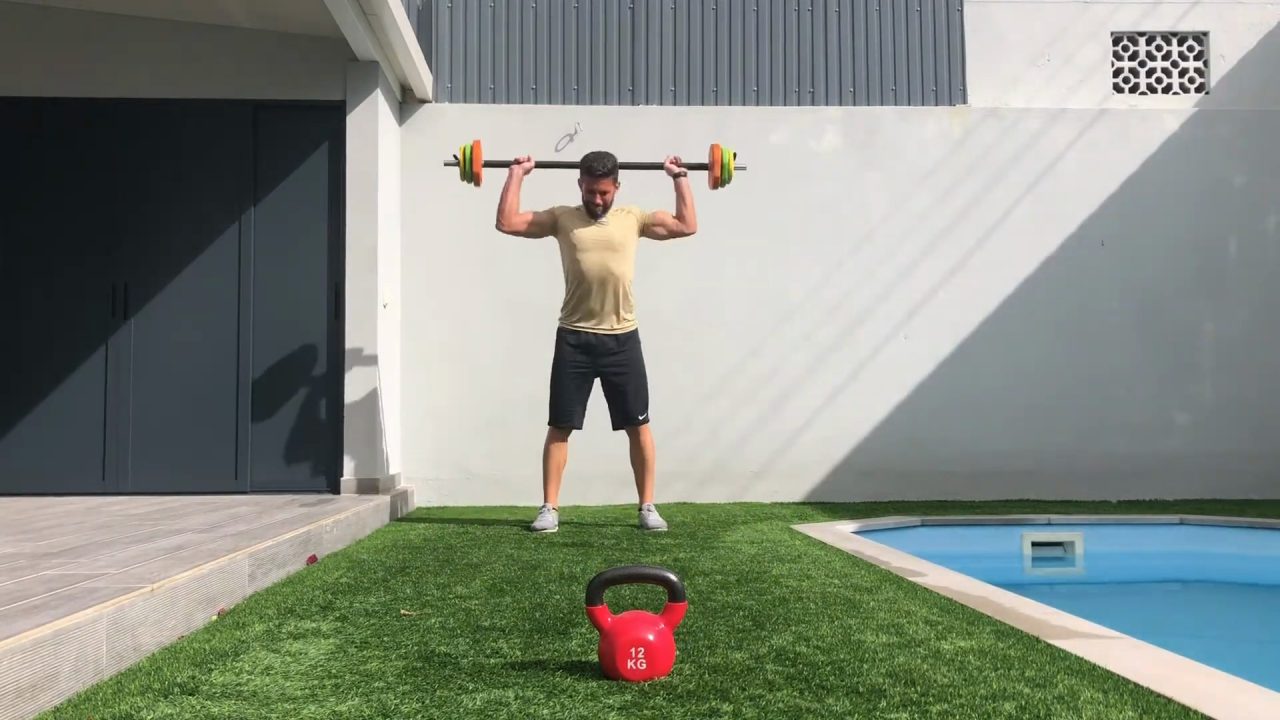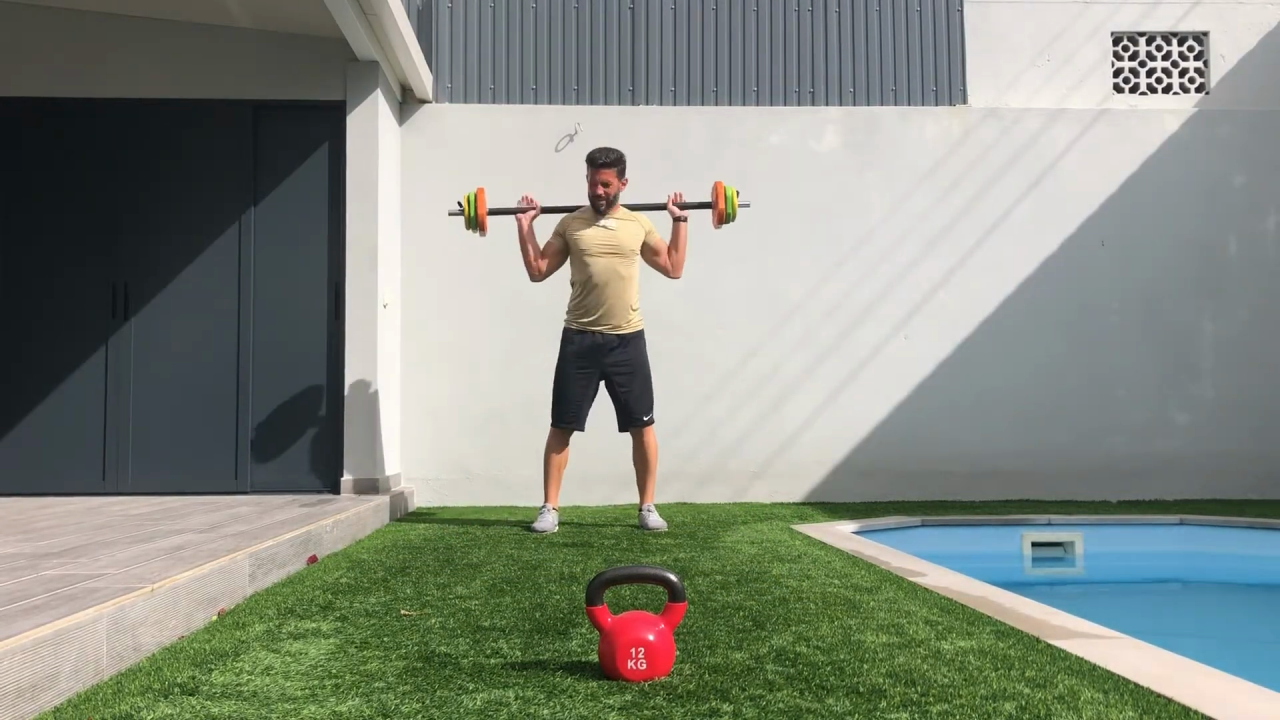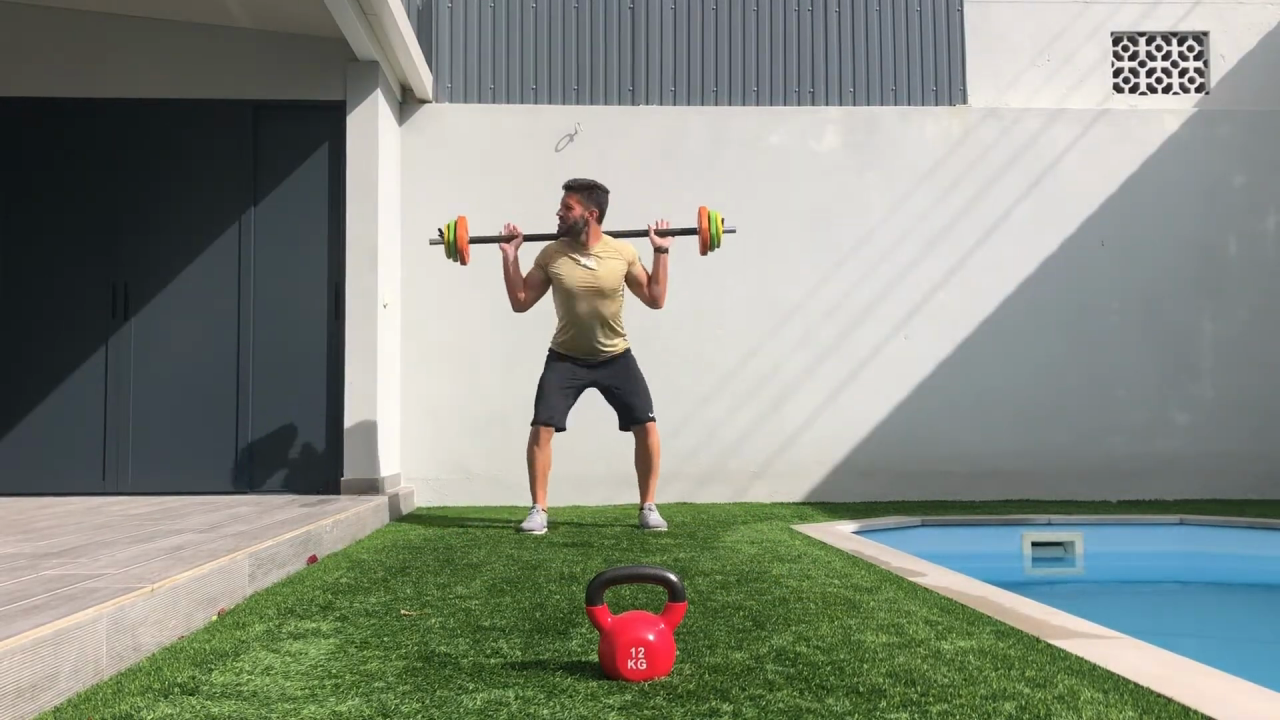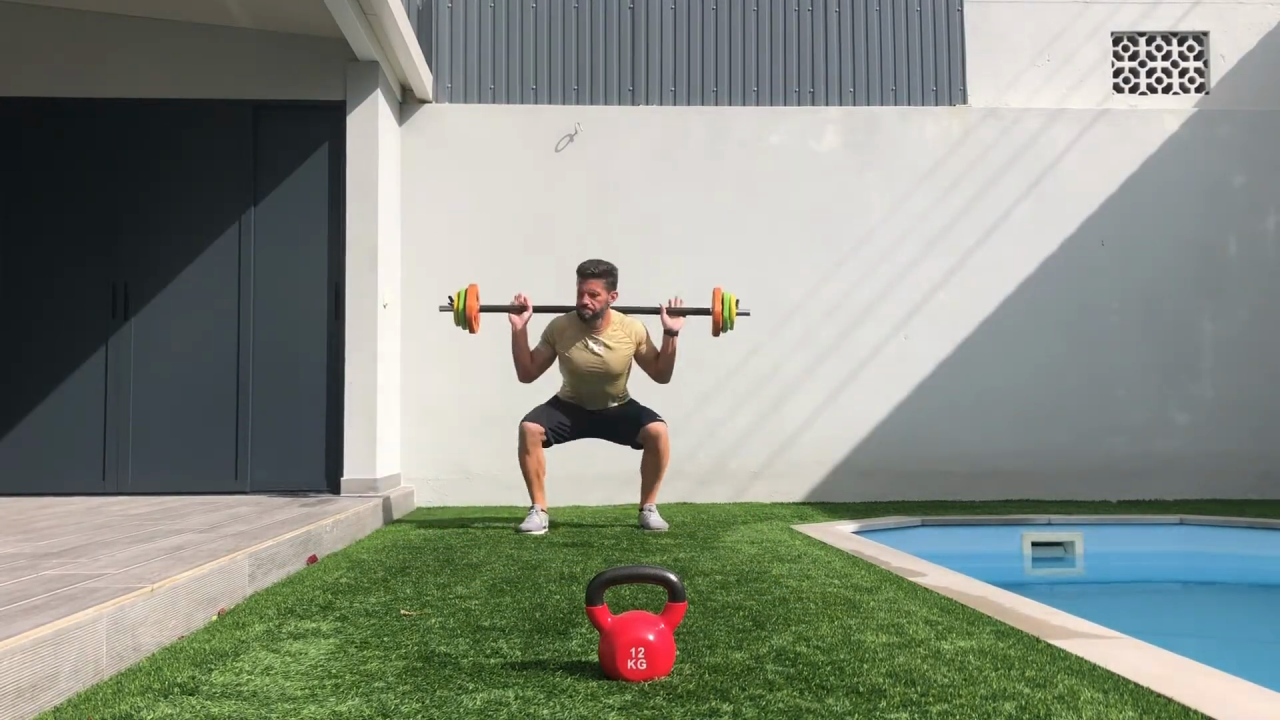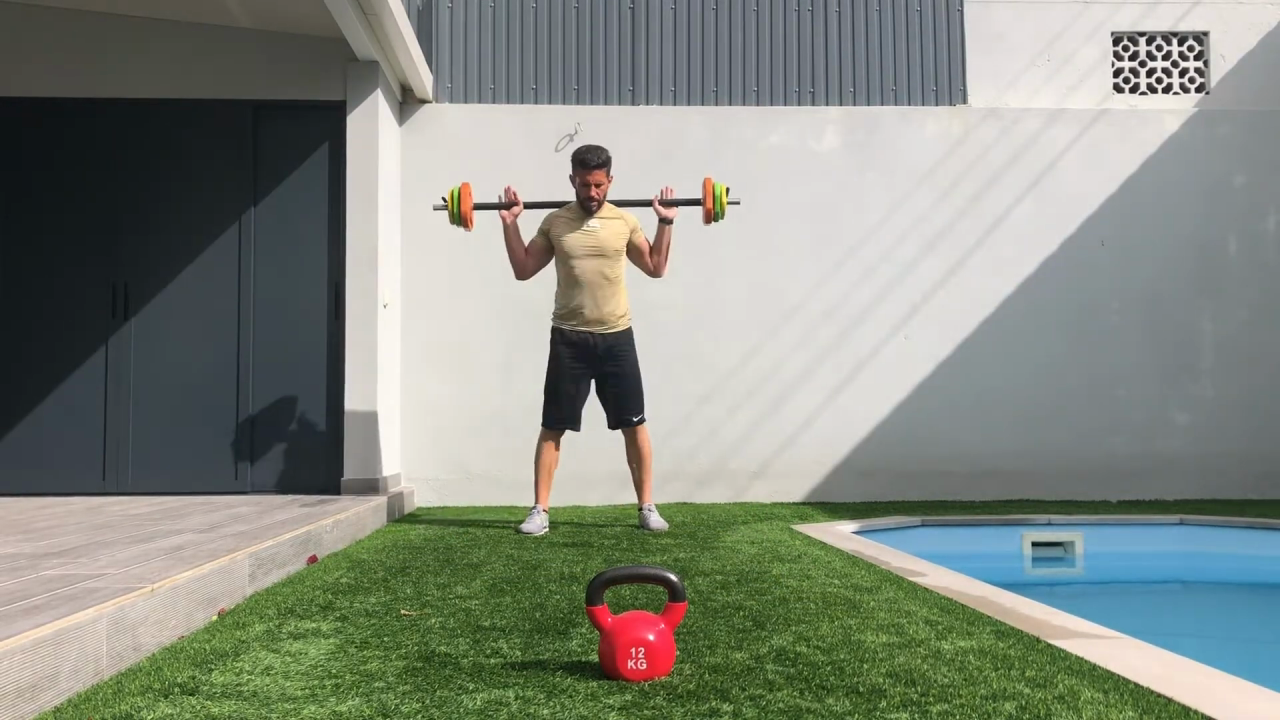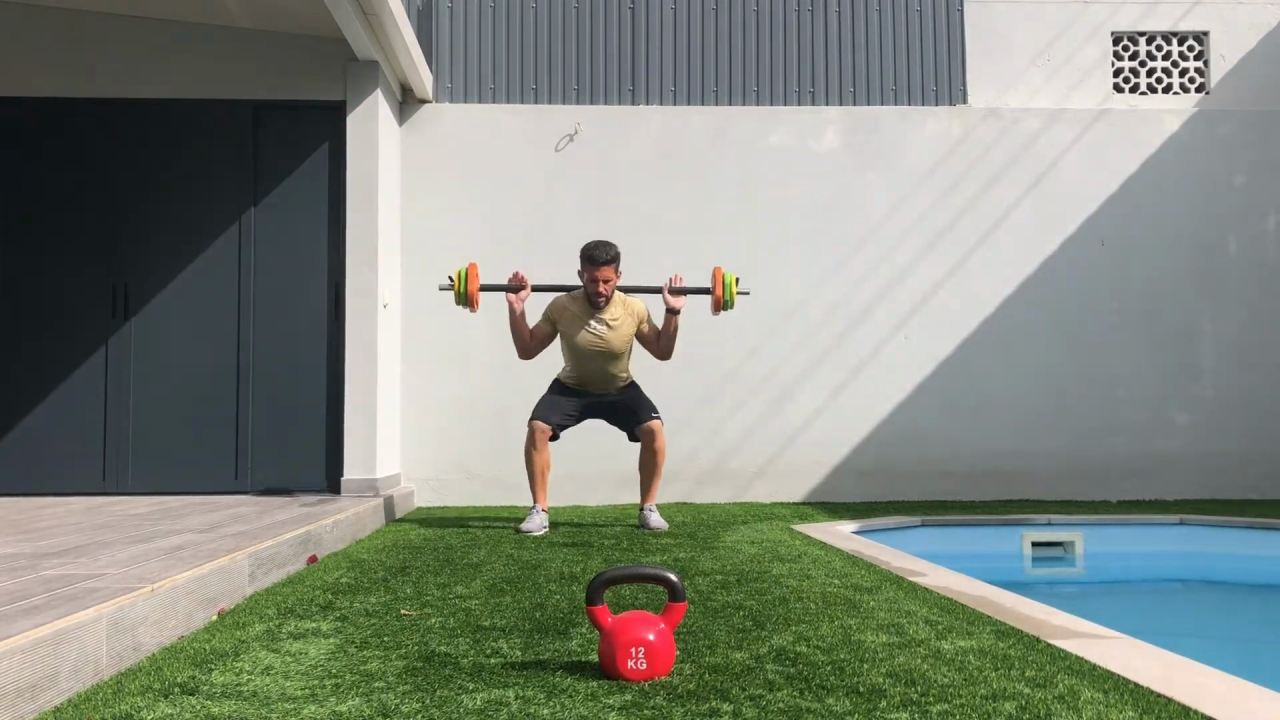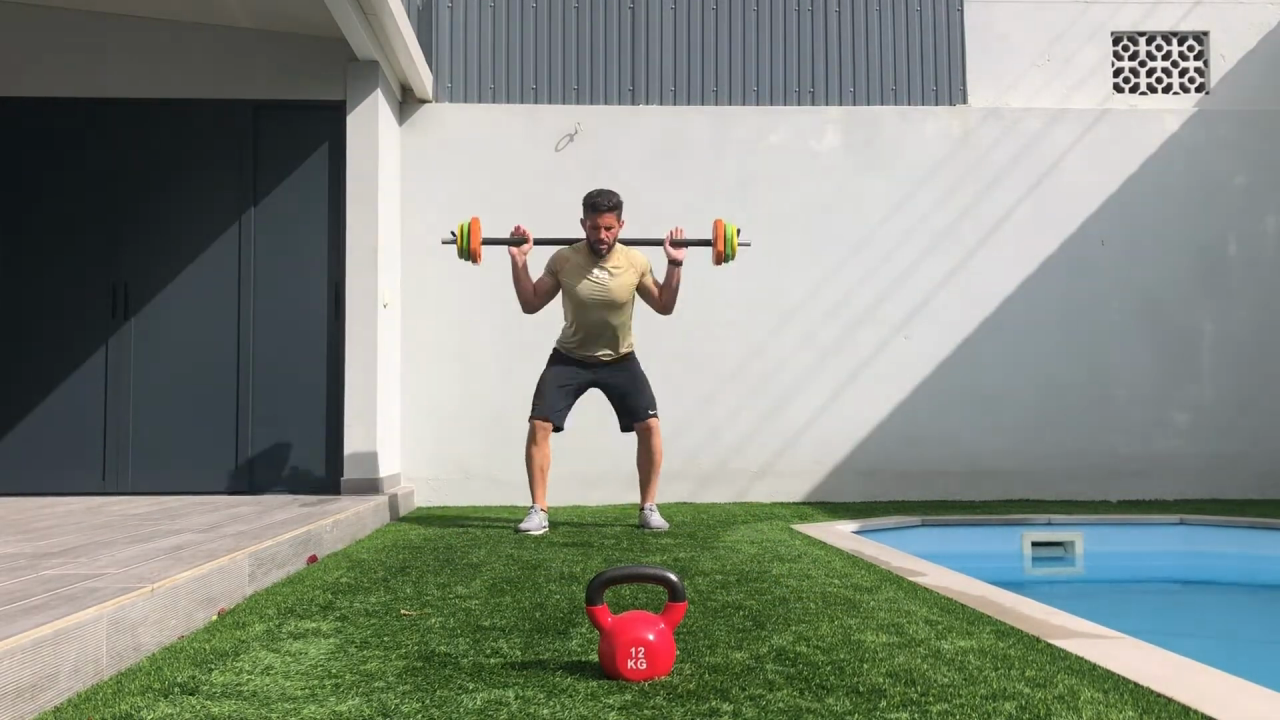
dt=0.3s
person 1, frame 1
left shoulder: (632, 217)
right shoulder: (562, 217)
left elbow: (687, 226)
right elbow: (506, 223)
left wrist: (679, 178)
right wrist: (516, 175)
left hip: (622, 338)
right hip: (574, 339)
left knee: (638, 425)
right knee: (560, 426)
left ankle: (647, 507)
right ankle: (549, 508)
person 1, frame 2
left shoulder: (640, 224)
right shoulder: (570, 224)
left elbow: (674, 268)
right elbow: (537, 271)
left wrist: (679, 220)
right wrist: (525, 224)
left hip: (627, 339)
right hip: (579, 339)
left knee: (642, 426)
right knee: (561, 427)
left ankle: (647, 507)
right ankle: (549, 508)
person 1, frame 3
left shoulder: (623, 254)
right shoulder: (551, 256)
left elbow: (656, 301)
right elbow: (520, 304)
left wrist: (661, 254)
right wrist: (510, 258)
left hip: (615, 358)
right hip: (567, 358)
left knee: (647, 426)
right knee: (542, 428)
left ankle: (648, 505)
right ankle: (538, 507)
person 1, frame 4
left shoulder: (632, 330)
right shoulder: (559, 329)
left elbow: (661, 375)
right elbow: (526, 374)
left wrist: (670, 335)
right wrist: (519, 330)
left hip: (617, 409)
right hip: (570, 407)
left knee: (658, 432)
right knee: (529, 429)
left ankle: (648, 508)
right ankle: (538, 510)
person 1, frame 5
left shoulder: (625, 221)
right shoulder: (555, 221)
left elbow: (656, 268)
right elbow: (523, 270)
left wrist: (665, 222)
right wrist: (510, 224)
left hip: (617, 339)
right hip: (569, 339)
left knee: (634, 425)
right knee: (553, 429)
left ankle: (647, 508)
right ankle: (540, 510)
person 1, frame 6
left shoulder: (633, 310)
right shoulder: (561, 308)
left elbow: (662, 352)
right elbow: (527, 350)
left wrist: (673, 314)
right wrist: (517, 310)
left hip: (620, 389)
right hip: (571, 388)
left knee: (654, 429)
right knee: (537, 428)
left ankle: (648, 508)
right ankle: (540, 509)
person 1, frame 7
left shoulder: (636, 261)
right shoulder: (564, 259)
left elbow: (664, 306)
right elbow: (531, 304)
left wrist: (674, 266)
right wrist: (519, 263)
left hip: (619, 359)
right hip: (570, 359)
left knee: (649, 425)
right knee: (540, 424)
left ankle: (648, 508)
right ankle: (539, 510)
